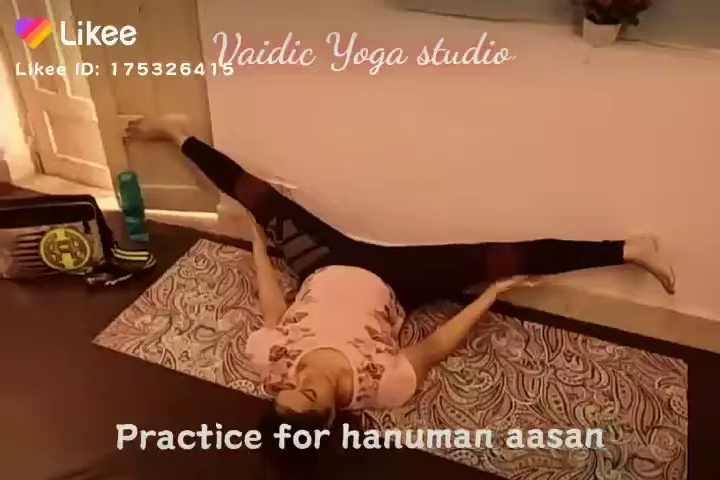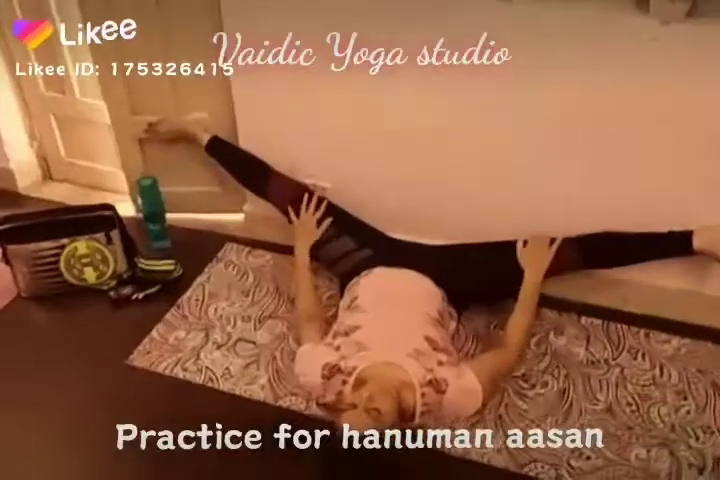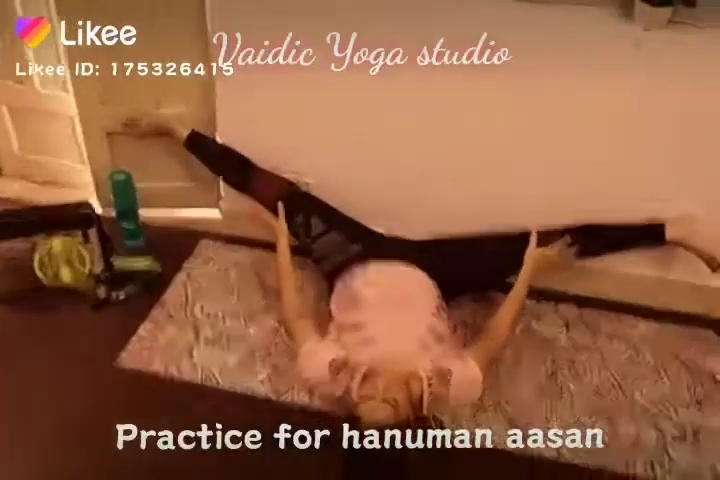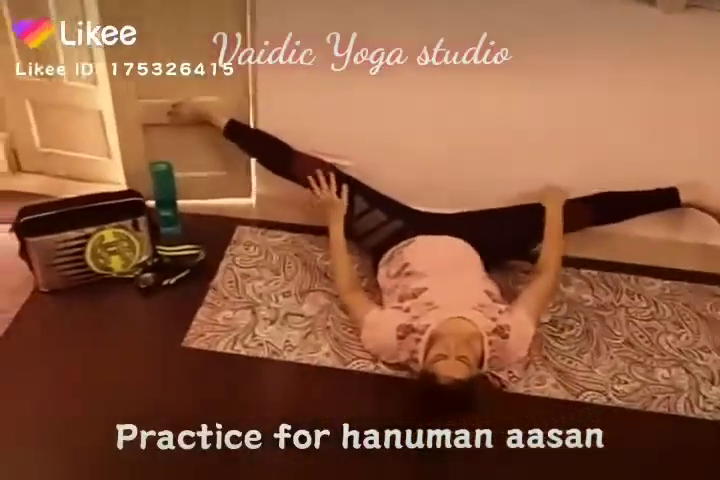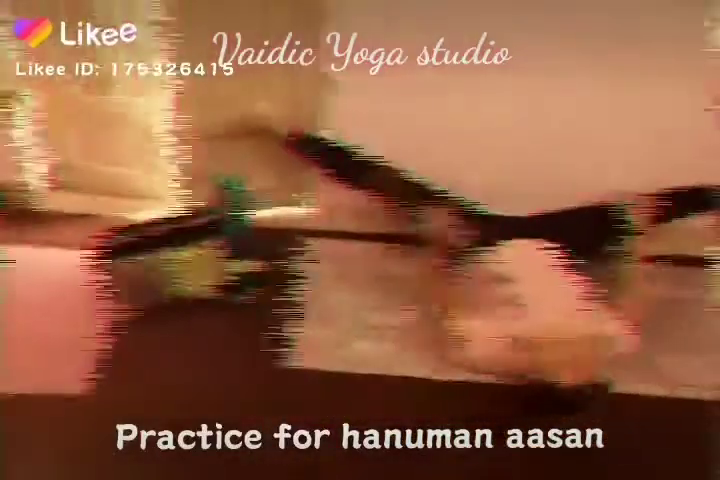
dt=0.7s
person 1, frame 1
left shoulder: (268, 356)
right shoulder: (382, 387)
left elbow: (274, 308)
right elbow: (434, 347)
left wrist: (258, 248)
right wrist: (490, 296)
left hip: (329, 267)
right hip: (386, 281)
left knee: (256, 196)
right knee: (499, 259)
person 1, frame 2
left shoulder: (320, 376)
right shoulder: (447, 400)
left elbow: (308, 318)
right elbow: (509, 350)
left wrist: (301, 249)
right wrist: (534, 278)
left hip: (372, 270)
right hip: (436, 281)
left knee: (290, 194)
person 1, frame 3
left shoulder: (325, 372)
right shoulder: (451, 385)
left elbow: (296, 316)
right elbow: (493, 339)
left wrist: (282, 245)
right wrist: (531, 273)
left hip: (361, 265)
right hip: (425, 275)
left knee: (274, 193)
right knee: (545, 243)
person 1, frame 4
left shoulder: (393, 341)
right shoulder: (510, 343)
left elbow: (348, 290)
right elbow: (547, 277)
left wrist: (334, 220)
right wrist: (555, 216)
left hip: (405, 244)
right hip: (464, 245)
left knee: (316, 174)
person 1, frame 5
left shoulder: (488, 350)
right shoulder: (609, 341)
left elbow: (444, 303)
right elbow: (633, 310)
left wrist: (440, 247)
right wrist: (638, 232)
left hip: (491, 250)
right hip: (543, 247)
left knee: (398, 188)
